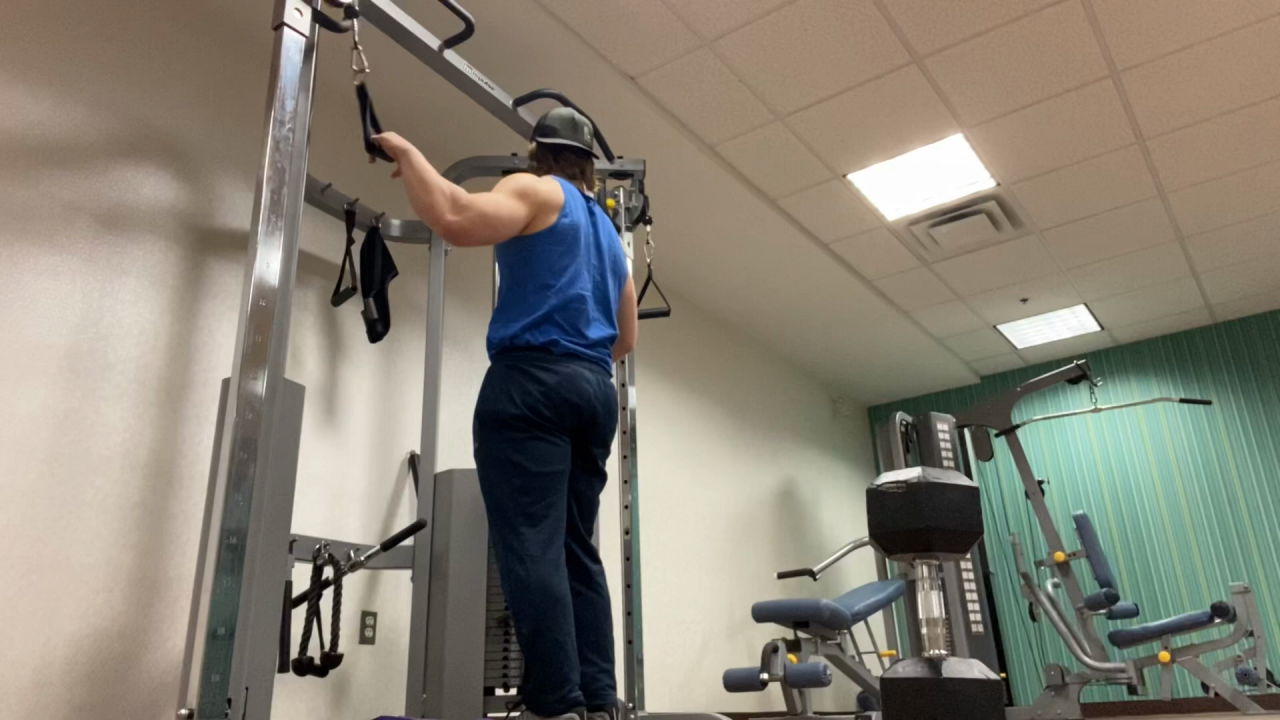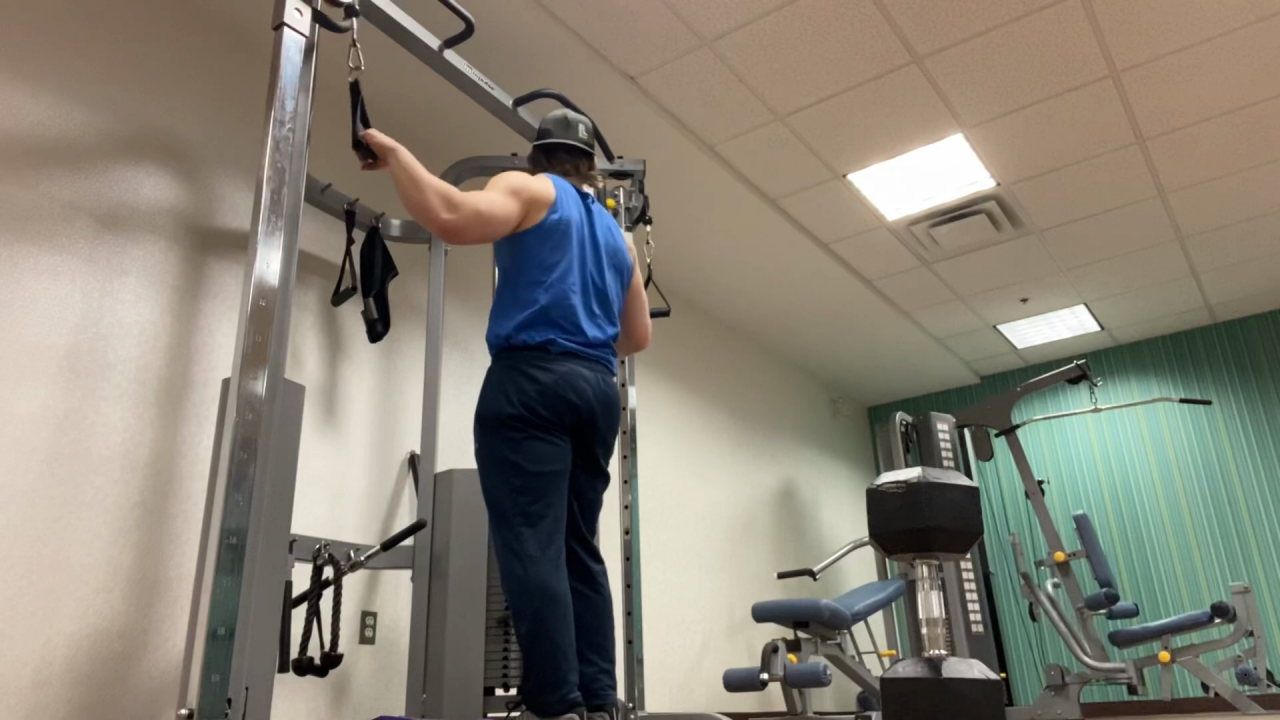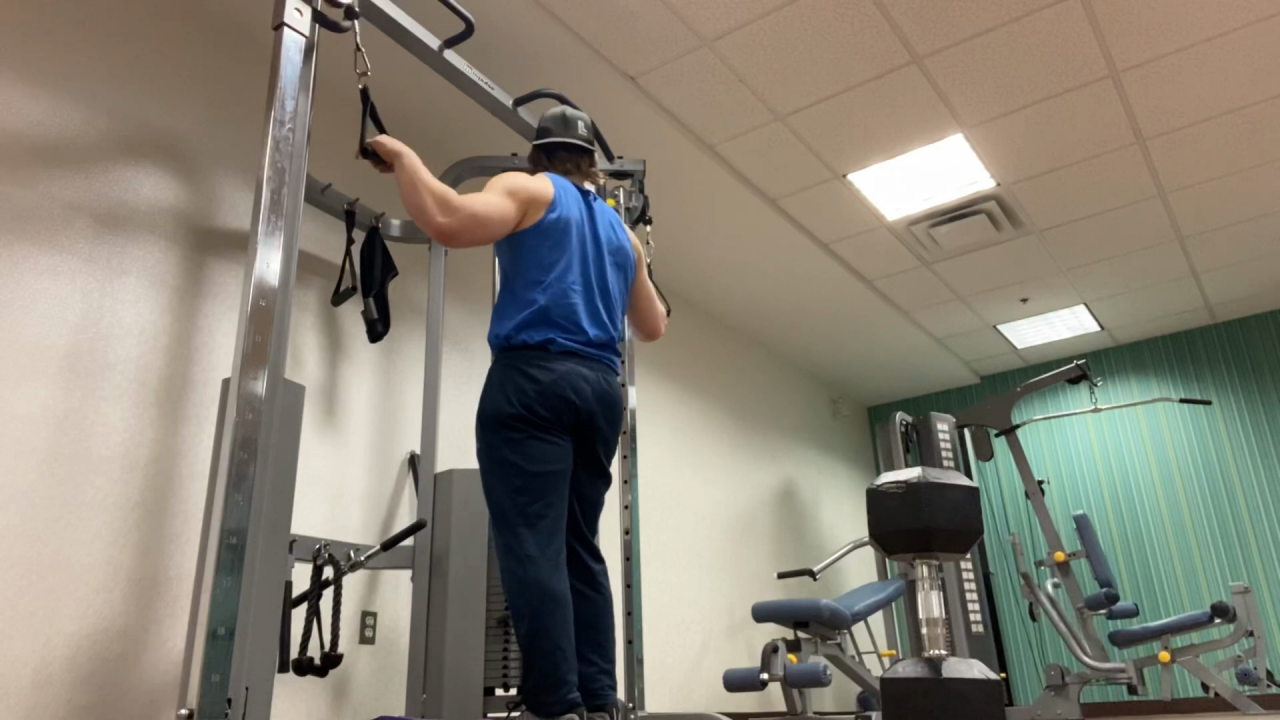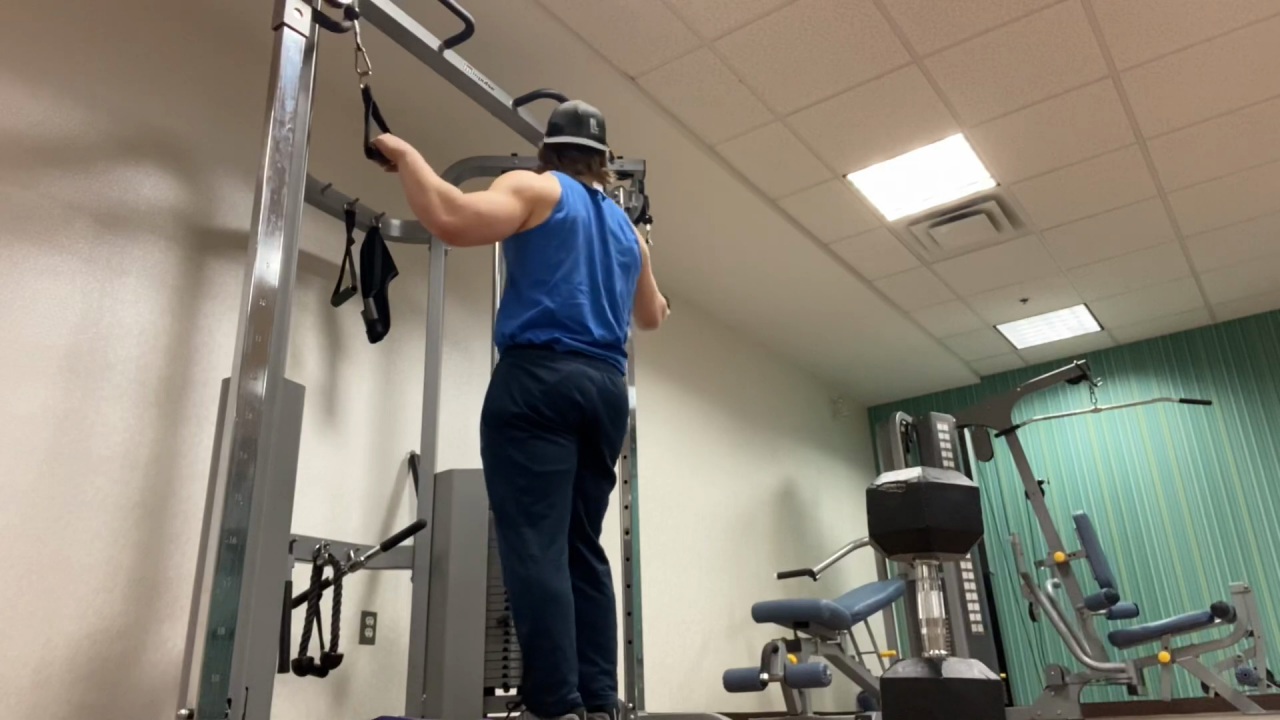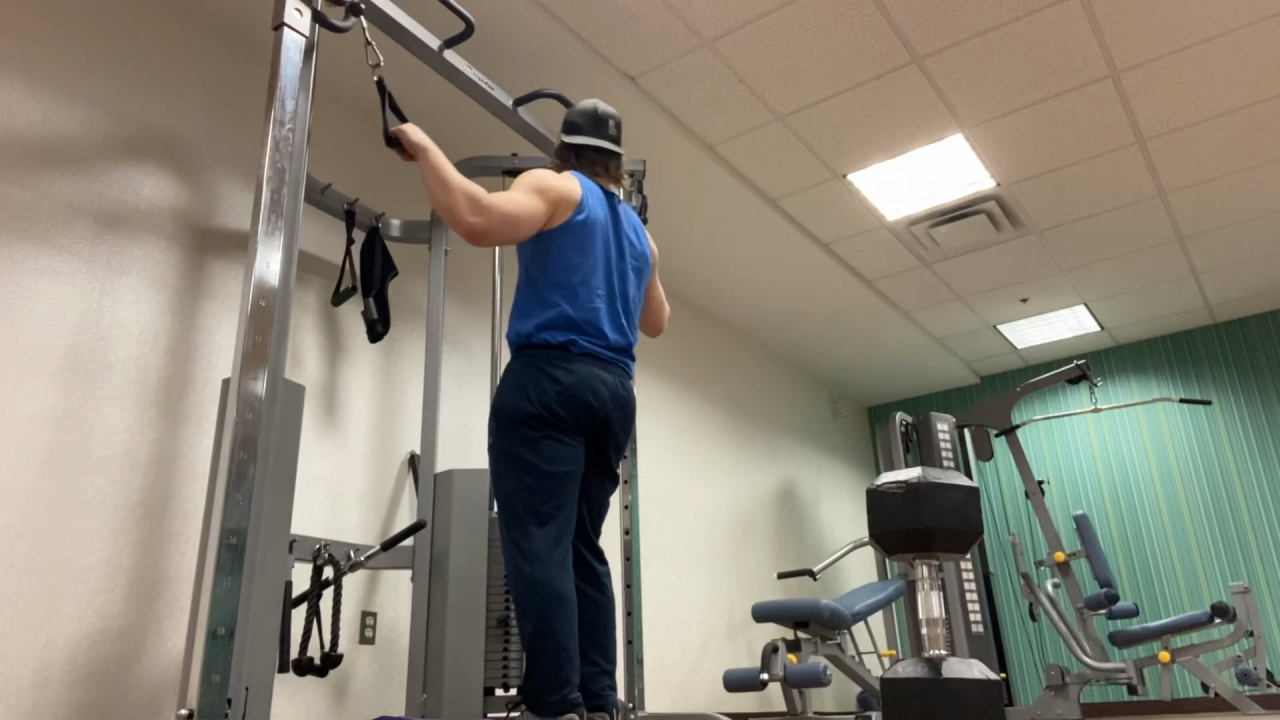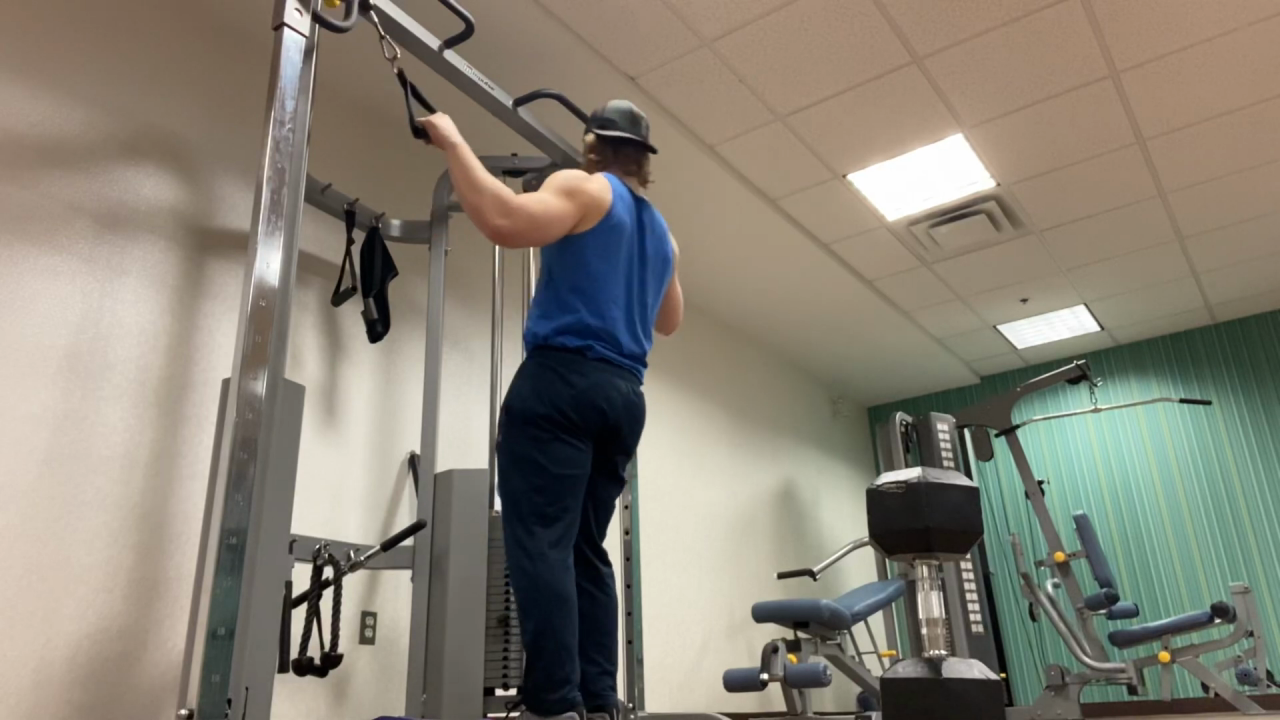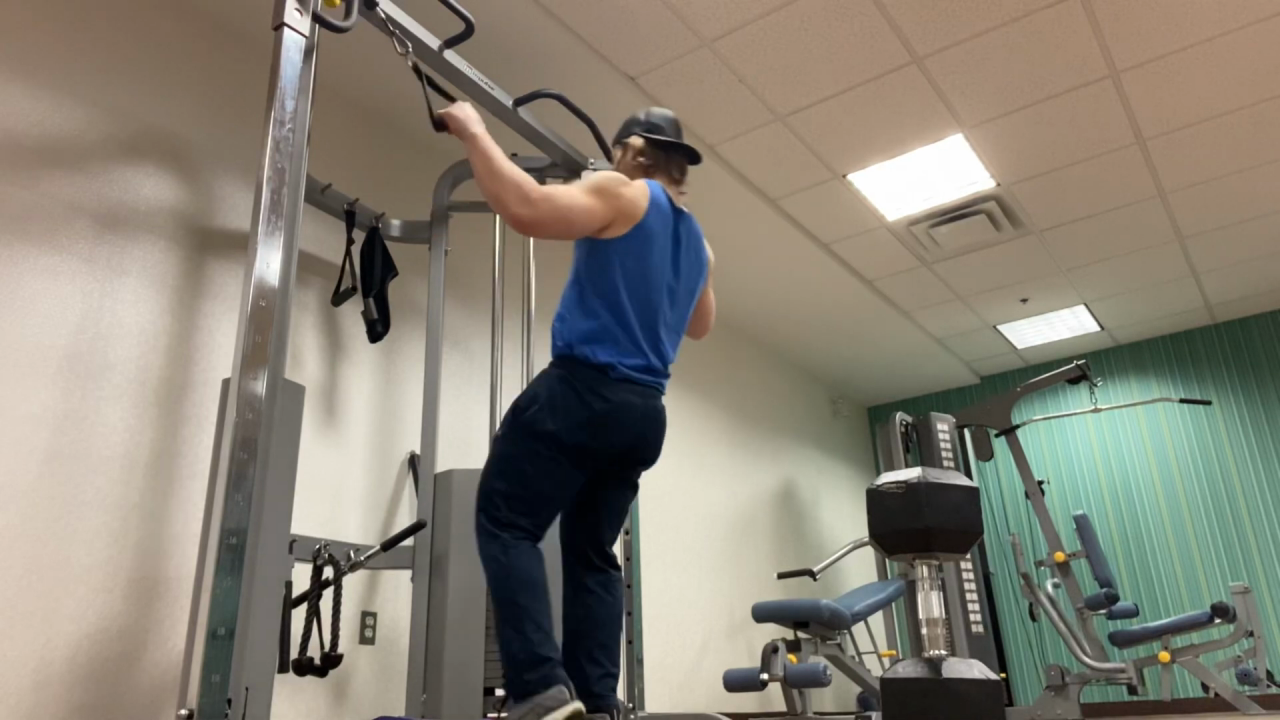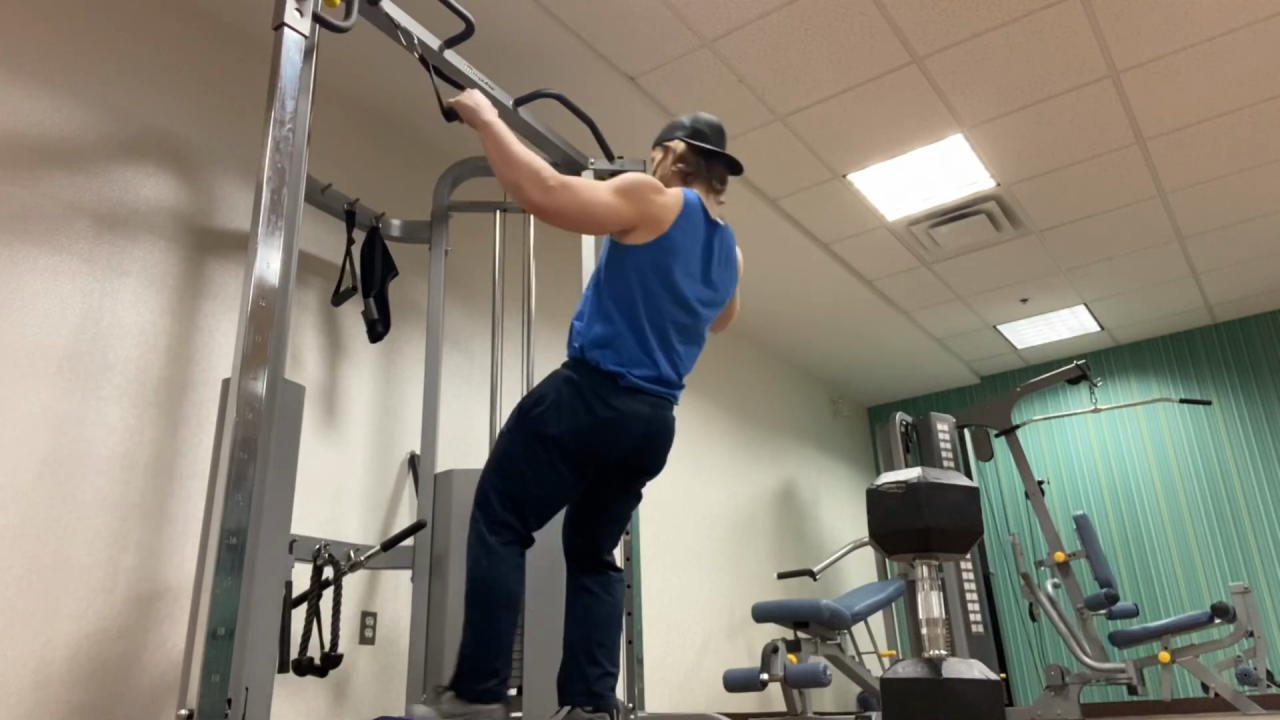
dt=0.2s
person 1, frame 1
left shoulder: (535, 191)
right shoulder: (610, 233)
left elbow: (457, 218)
right elbow: (625, 339)
left wrist: (405, 153)
left hip: (532, 383)
right hip: (594, 392)
left knee: (531, 547)
right knee: (575, 550)
person 1, frame 2
left shoulder: (527, 190)
right shoulder: (616, 235)
left elbow: (450, 217)
right elbow: (639, 337)
left wrist: (395, 155)
left hip: (531, 381)
right hip: (598, 392)
left knee: (532, 548)
right knee: (577, 551)
person 1, frame 3
left shoulder: (528, 190)
right shoulder: (621, 230)
left elbow: (448, 221)
right elbow: (653, 326)
left wrist: (402, 156)
right wrist: (641, 287)
left hip: (534, 381)
right hip: (601, 391)
left knee: (533, 548)
right knee: (578, 551)
person 1, frame 4
left shoulder: (535, 188)
right shoulder: (626, 228)
left elbow: (452, 219)
right elbow: (653, 316)
left wrist: (405, 155)
right wrist: (654, 294)
left hip: (539, 380)
right hip: (606, 391)
left knee: (535, 547)
right knee: (580, 550)
person 1, frame 5
left shoulder: (553, 187)
right shoulder: (638, 232)
left elbow: (478, 220)
right elbow: (655, 321)
left wrist: (425, 148)
left hip: (548, 380)
right hip: (613, 392)
left knee: (538, 547)
right knee: (581, 550)
person 1, frame 6
left shoulder: (585, 189)
right shoulder: (662, 233)
left elbow: (504, 221)
right elbow: (669, 320)
left wrist: (452, 141)
left hip: (561, 381)
right hip: (623, 397)
left knee: (538, 541)
right knee: (582, 549)
person 1, frame 7
left shoulder: (624, 196)
right shoulder: (698, 242)
left elbow: (525, 208)
right elbow: (699, 323)
left wrist: (472, 130)
left hip: (582, 390)
right hip: (643, 412)
left knee: (505, 525)
right knee: (591, 555)
person 1, frame 8
left shoulder: (654, 199)
right shoulder: (727, 249)
left elbow: (544, 194)
left wrist: (483, 118)
left hip: (592, 396)
right hip: (653, 419)
left knee: (498, 528)
right knee: (593, 557)
